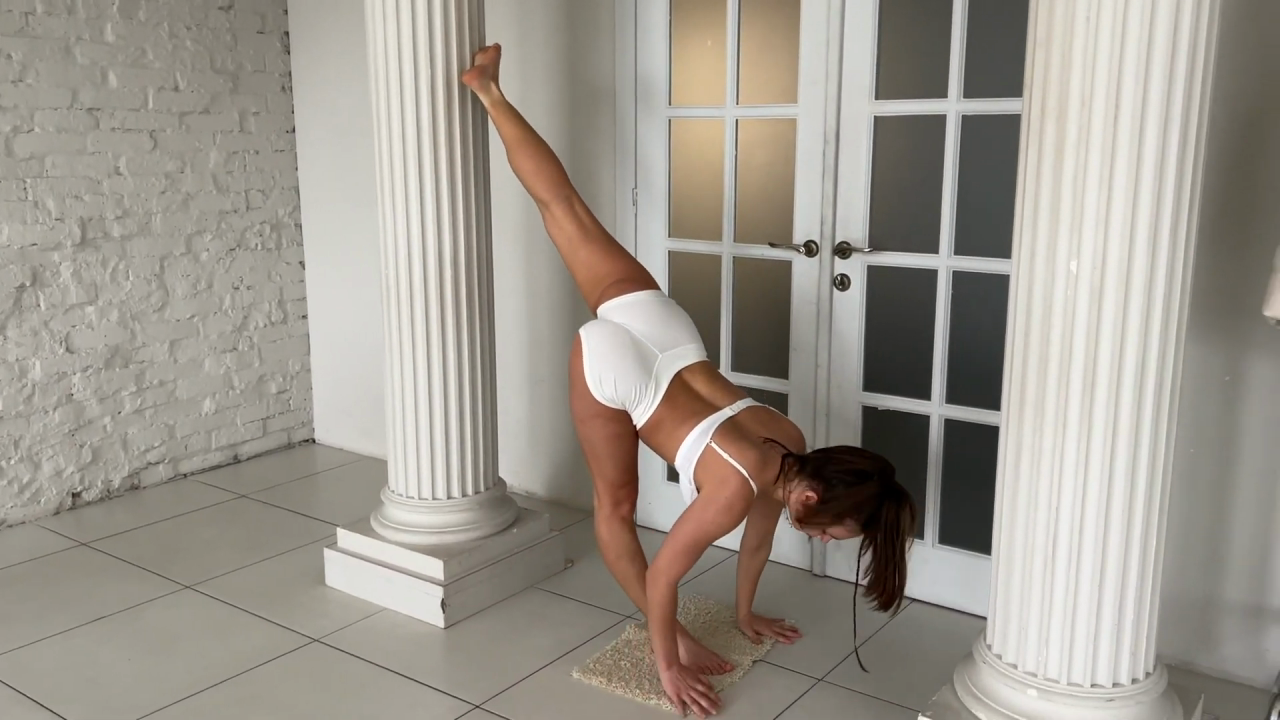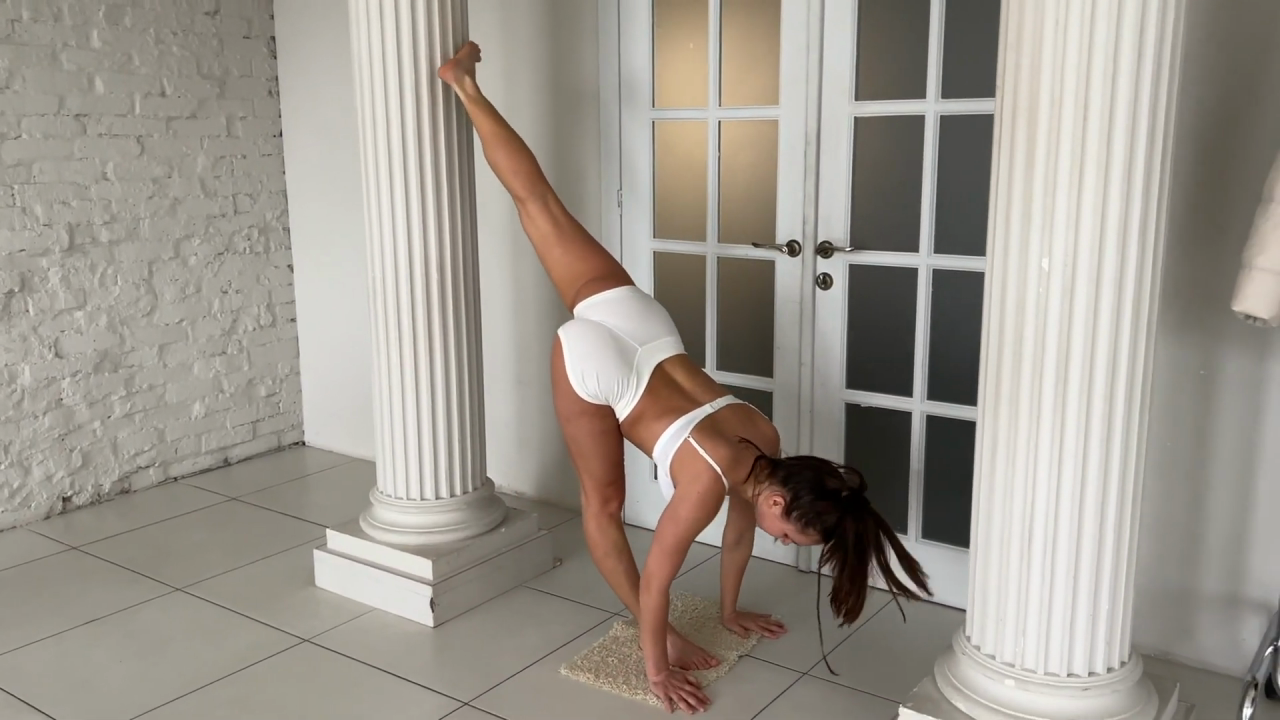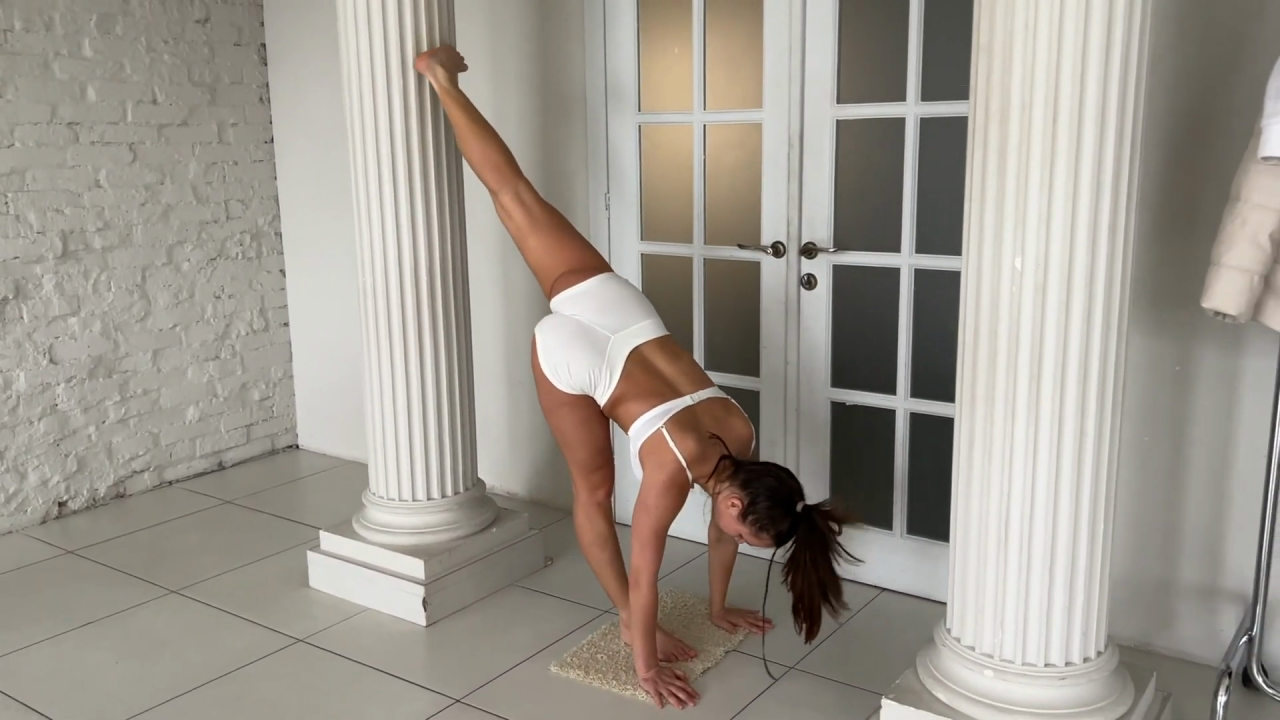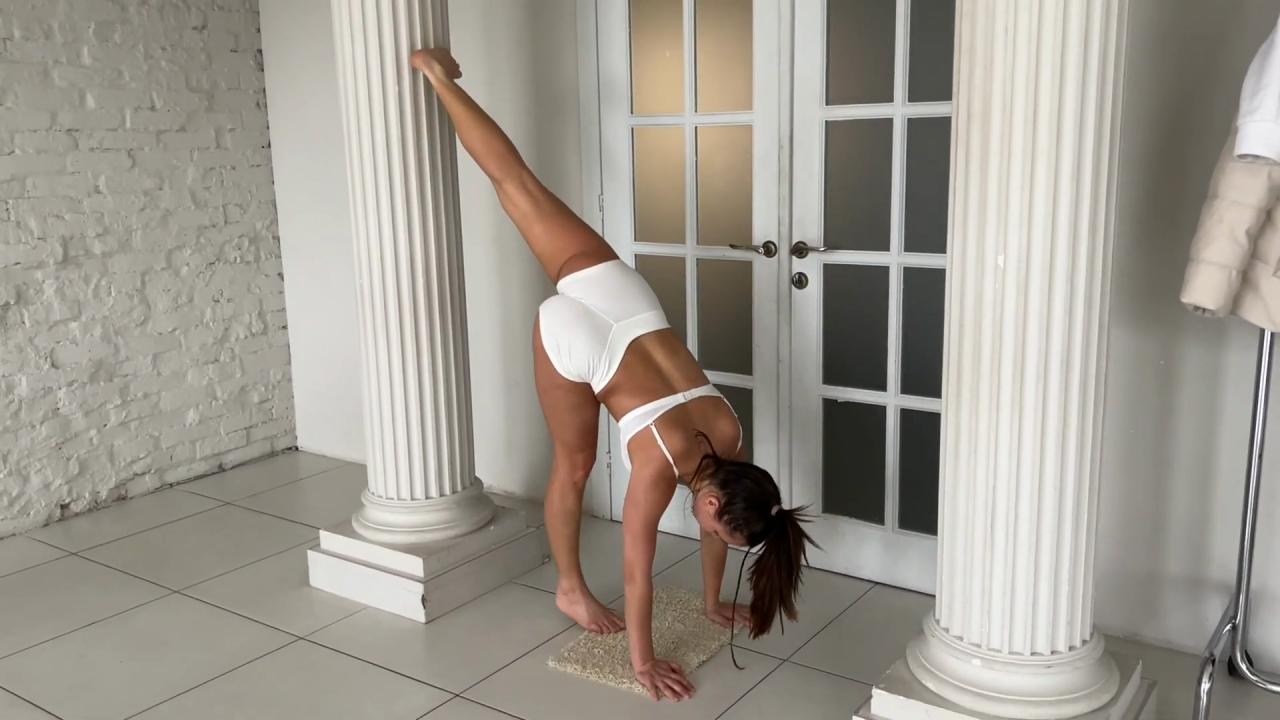
dt=0.3s
person 1, frame 1
left shoulder: (790, 450)
right shoulder: (736, 488)
left elbow: (758, 536)
right elbow: (662, 575)
left wrist: (746, 616)
left hip: (654, 321)
right hip: (615, 361)
left knee: (566, 208)
right knee: (616, 508)
left ankle: (491, 91)
person 1, frame 2
left shoulder: (766, 446)
right shoulder: (707, 484)
left elbow: (740, 529)
right elbow: (655, 580)
left wrist: (731, 610)
left hip: (628, 314)
right hip: (593, 358)
left knee: (542, 204)
person 1, frame 3
left shoulder: (739, 443)
right shoulder: (672, 474)
left elbow: (721, 533)
right elbow: (644, 579)
left wrist: (721, 606)
right wrist: (649, 668)
left hip: (613, 306)
right hip: (573, 348)
left knee: (518, 195)
person 1, frame 4
left shoulder: (728, 442)
right shoulder: (660, 467)
left elbow: (714, 528)
right elbow: (637, 574)
left wrist: (714, 602)
right wrist: (644, 663)
left hip: (613, 292)
right hip: (576, 334)
left knee: (518, 183)
right knee: (573, 468)
left ankle: (440, 75)
